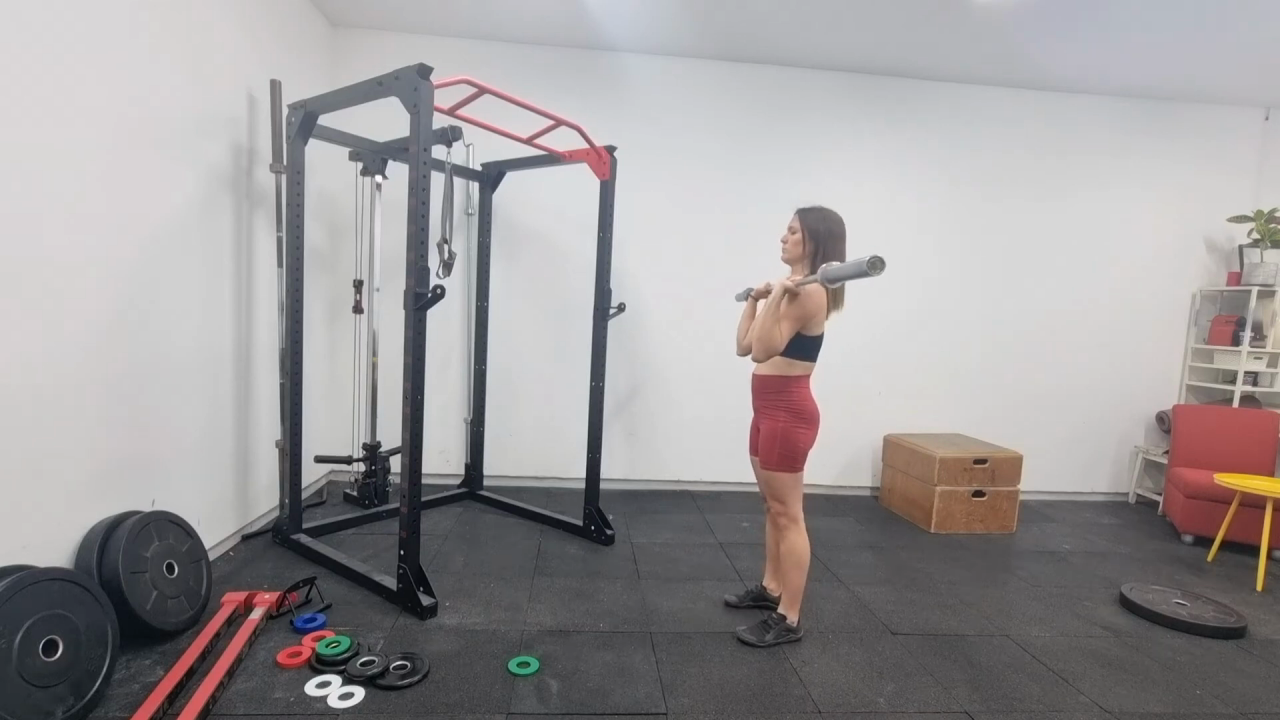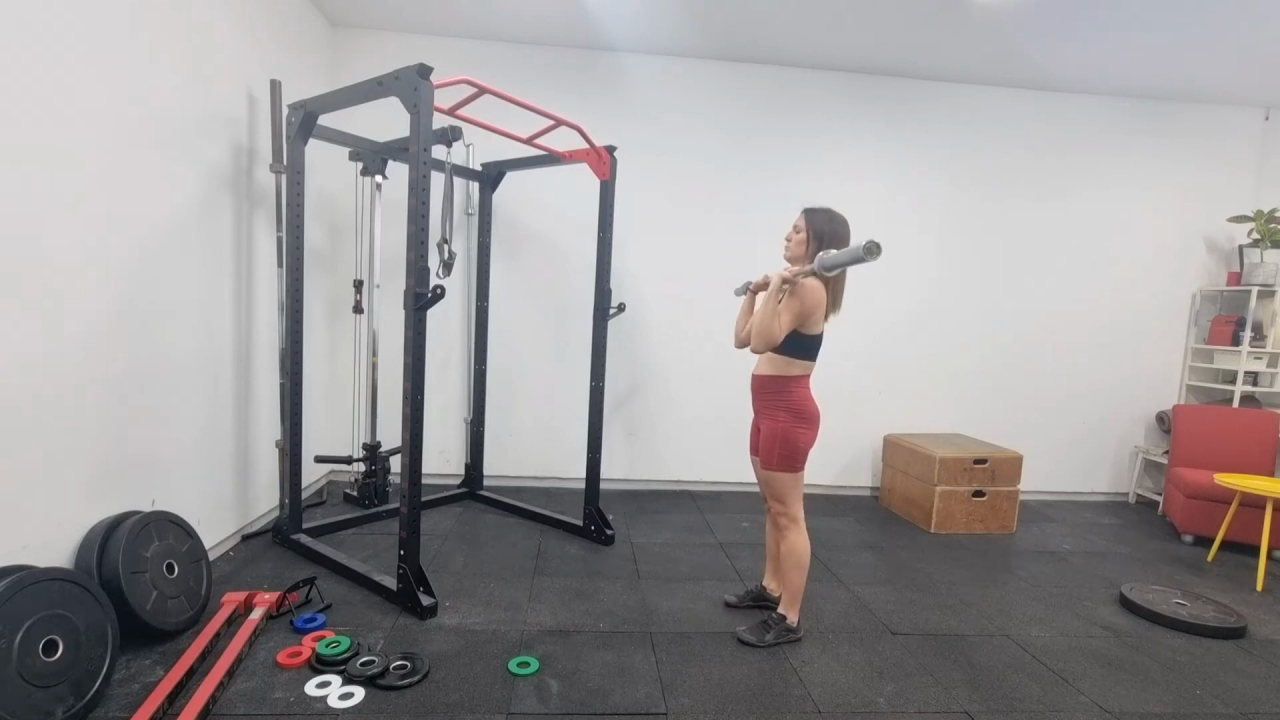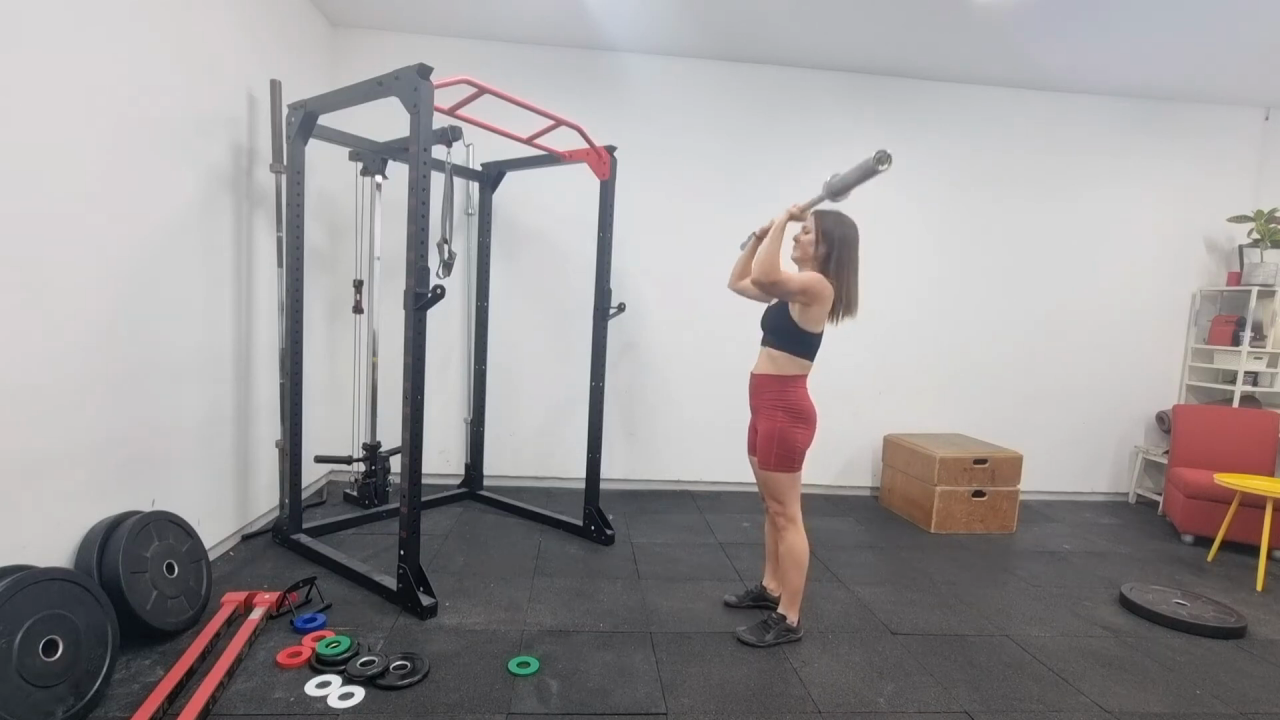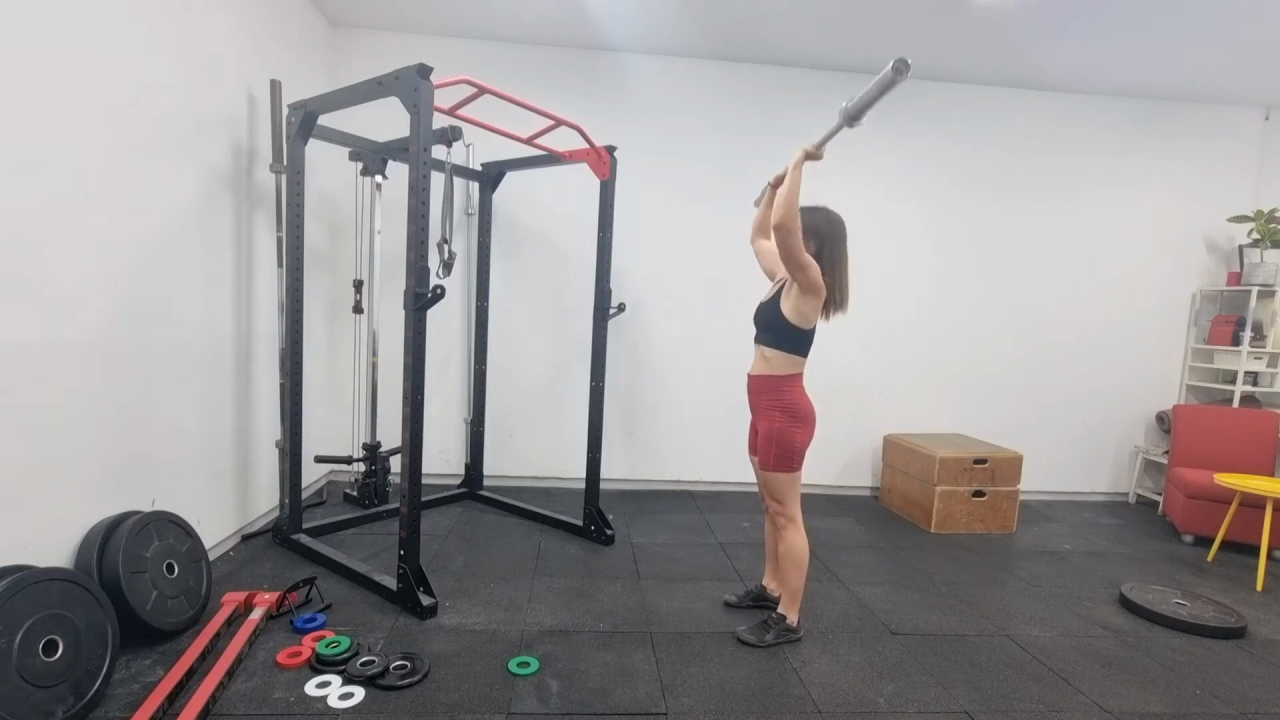
dt=0.4s
person 1, frame 1
left shoulder: (809, 293)
right shoulder: (791, 290)
left elbow: (763, 350)
right elbow: (745, 345)
left wrist: (776, 295)
right wrist: (755, 299)
left hip: (788, 410)
right hip: (769, 408)
left knee: (788, 515)
right knee: (773, 508)
left ankle: (788, 619)
right ankle: (771, 588)
person 1, frame 2
left shoulder: (809, 288)
right shoulder: (791, 286)
left elbow: (762, 341)
right elbow: (741, 338)
left wrist: (774, 287)
right wrist: (755, 293)
left hip: (788, 410)
right hip: (770, 408)
left knee: (788, 515)
right knee: (773, 508)
left ankle: (788, 619)
right ankle: (771, 587)
person 1, frame 3
left shoulder: (817, 286)
right shoulder: (794, 287)
left elbow: (764, 275)
right elbow: (738, 282)
left wrist: (780, 223)
right wrist: (759, 236)
left hip: (785, 409)
right hip: (767, 407)
left knee: (787, 515)
right knee: (773, 508)
left ankle: (788, 618)
right ankle: (771, 587)
person 1, frame 4
left shoulder: (810, 283)
right shoulder: (786, 280)
left elbow: (781, 225)
right elbow: (760, 234)
left wrist: (798, 165)
right wrist: (774, 187)
left hip: (784, 409)
right hip: (767, 408)
left knee: (787, 515)
right knee: (773, 508)
left ankle: (788, 619)
right ankle: (771, 587)
